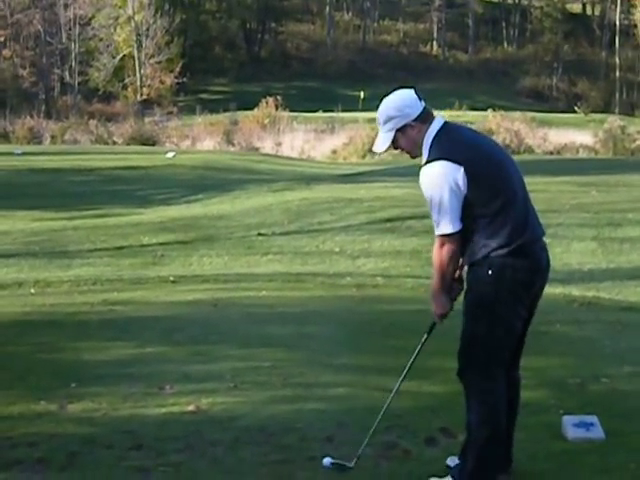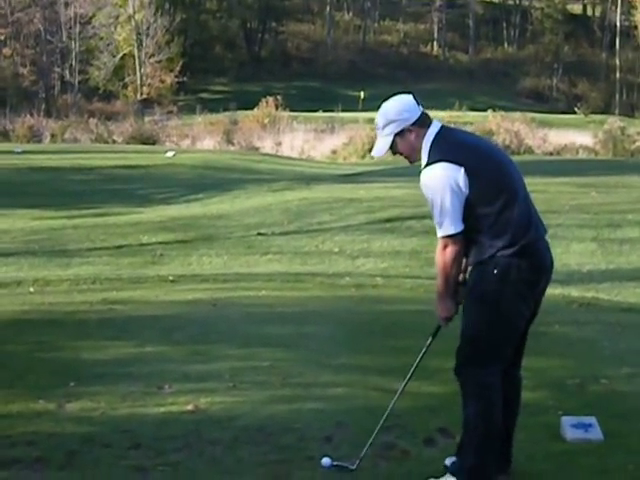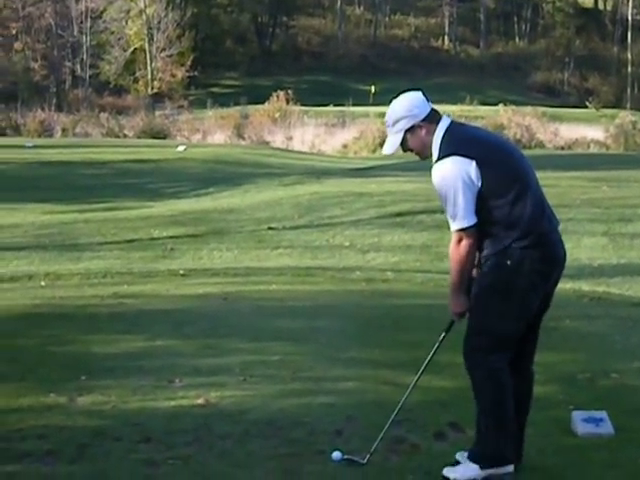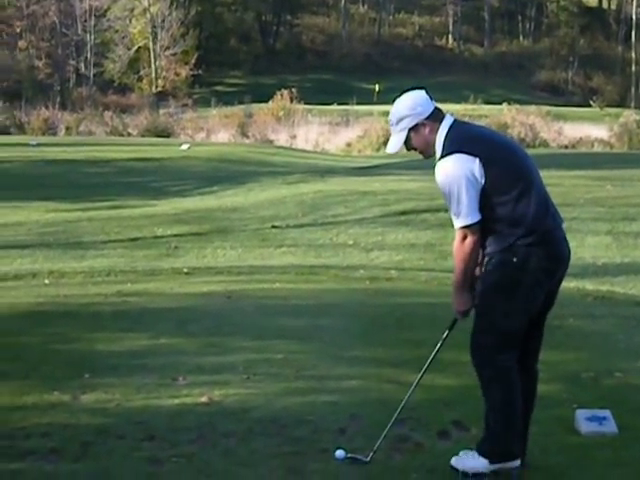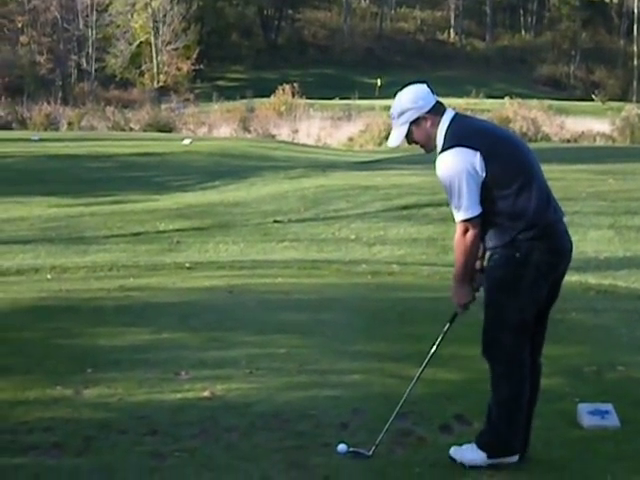
dt=0.1s
person 1, frame 1
left shoulder: (438, 167)
right shoulder: (463, 137)
left elbow: (447, 241)
left wrist: (440, 292)
right wrist: (461, 269)
left hip: (503, 268)
right hip: (529, 258)
left knee: (481, 371)
right knee: (502, 367)
person 1, frame 2
left shoulder: (437, 168)
right shoulder: (461, 141)
left elbow: (450, 244)
left wrist: (444, 296)
right wrist: (464, 274)
left hip: (507, 267)
right hip: (530, 258)
left knee: (475, 368)
right knee: (503, 365)
person 1, frame 3
left shoulder: (449, 163)
right shoulder: (470, 138)
left elbow: (464, 238)
left wrist: (457, 291)
right wrist: (477, 269)
left hip: (520, 258)
right hip: (543, 250)
left knee: (484, 353)
right knee: (515, 358)
right ankle: (505, 449)
person 1, frame 4
left shoulder: (452, 162)
right shoulder: (473, 136)
left elbow: (468, 235)
left wrist: (461, 289)
right wrist: (479, 269)
left hip: (524, 256)
right hip: (546, 248)
left knee: (492, 351)
right knee: (520, 353)
left ankle: (500, 449)
right ankle: (508, 445)
person 1, frame 5
left shoulder: (452, 155)
right shoulder: (474, 130)
left elbow: (469, 228)
left wrist: (460, 282)
right wrist: (480, 263)
left hip: (526, 250)
right hip: (548, 242)
left knee: (504, 346)
right knee: (523, 347)
left ankle: (500, 444)
right ankle: (511, 439)
